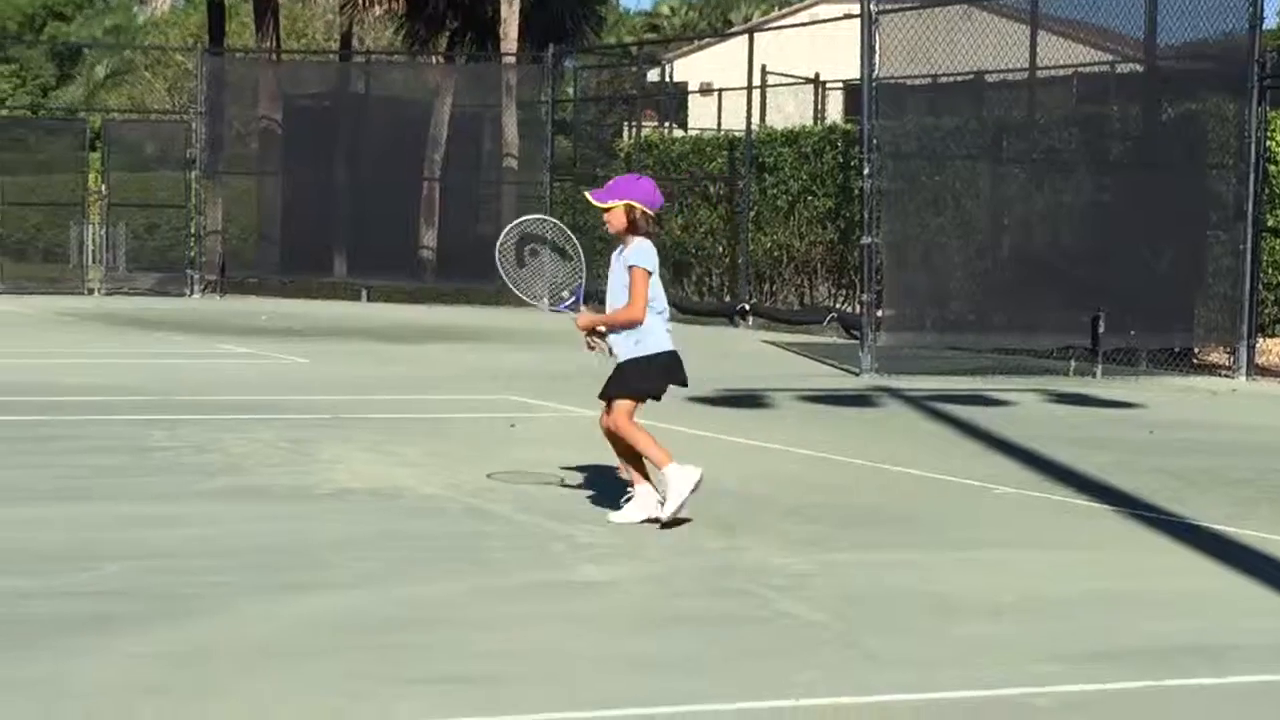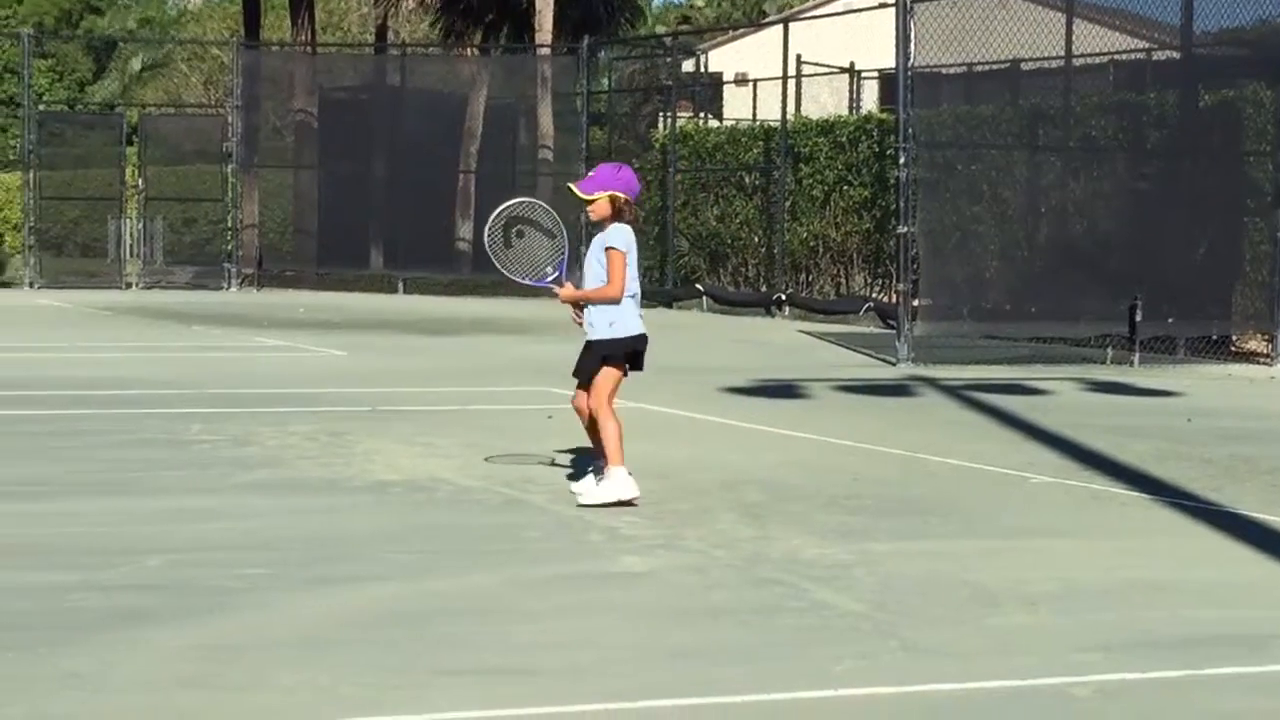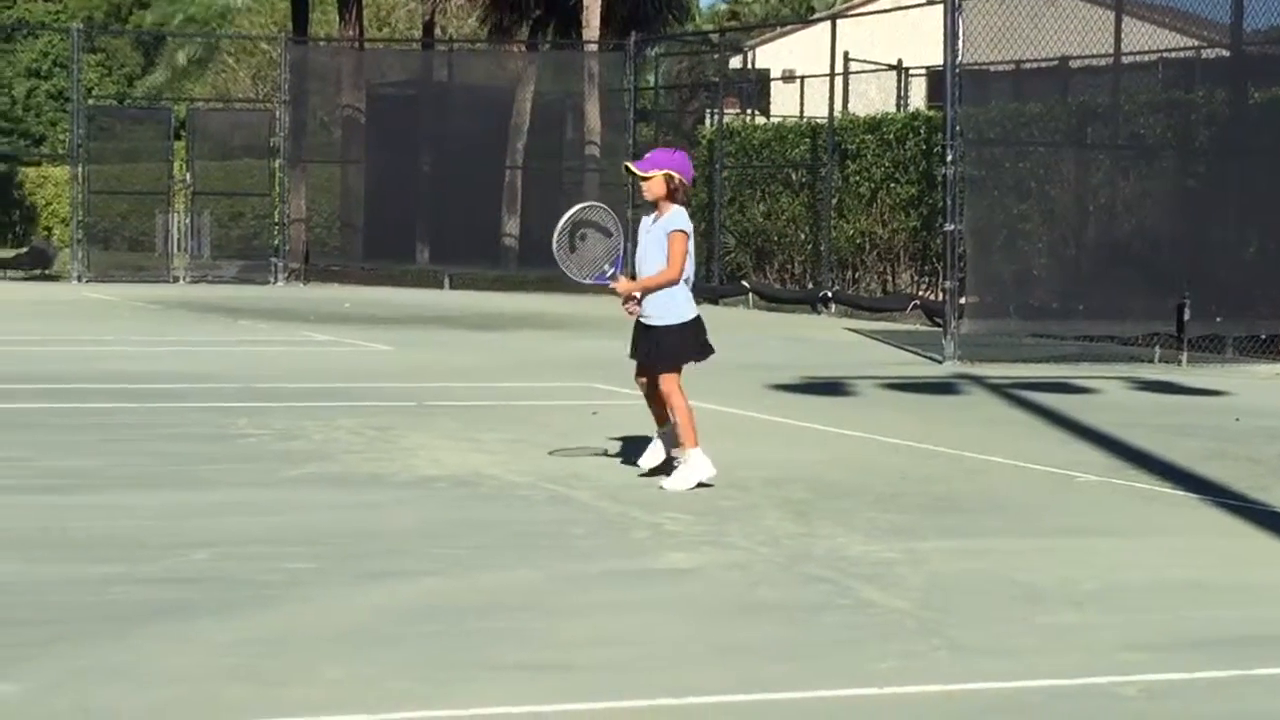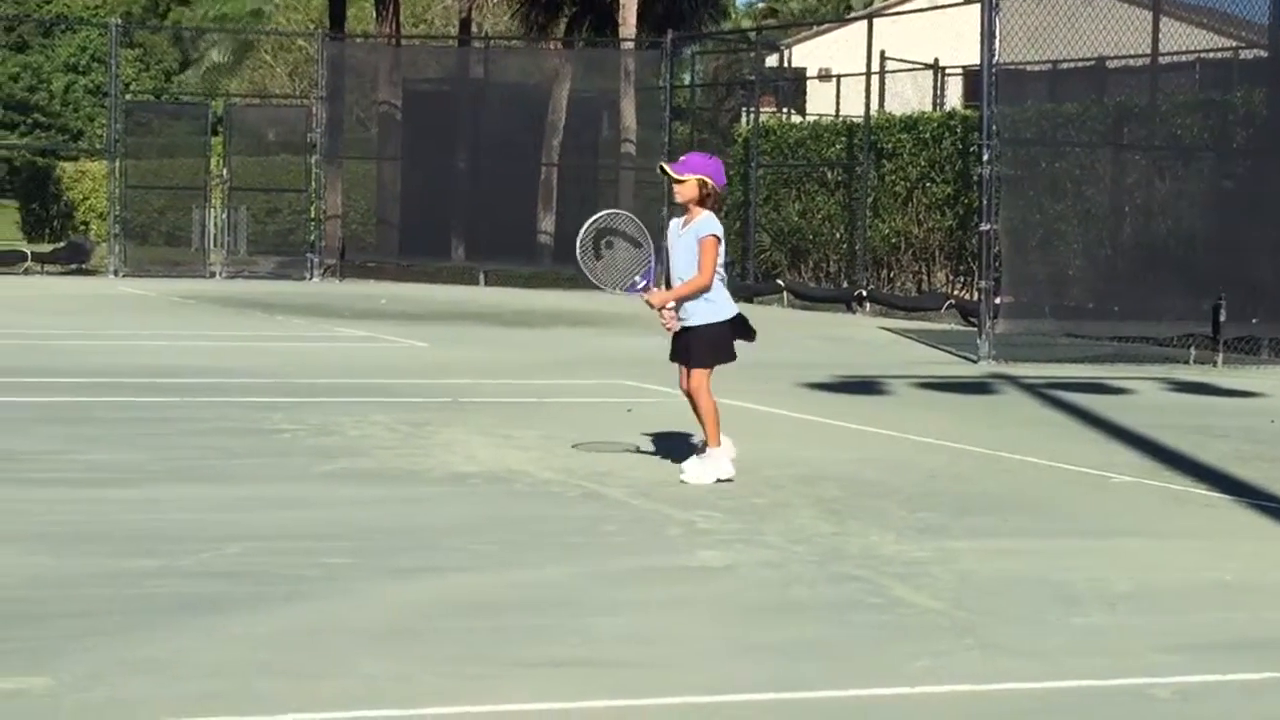
dt=0.5s
person 1, frame 1
left shoulder: (639, 254)
right shoulder: (621, 252)
left elbow: (636, 312)
left wrist: (595, 322)
right wrist: (602, 328)
left hip: (648, 352)
right hip: (633, 353)
left knee: (618, 419)
right knee: (610, 421)
left ankle: (676, 471)
right ankle: (646, 495)
person 1, frame 2
left shoulder: (617, 236)
right shoulder: (607, 236)
left elbow: (615, 291)
left wrist: (575, 295)
right wrist: (583, 304)
left hip: (619, 336)
right hip: (604, 335)
left knee: (599, 400)
right knee: (582, 400)
left ankle: (619, 479)
right ankle: (608, 470)
person 1, frame 3
left shoulder: (677, 220)
right shoulder: (648, 221)
left elbow: (673, 272)
left wrist: (633, 286)
right wrist: (632, 294)
left hip: (673, 319)
right hip: (650, 318)
left knee: (669, 387)
right knee: (645, 380)
left ankle: (695, 460)
right ankle: (665, 438)
person 1, frame 4
left shoulder: (708, 225)
right shoulder: (676, 226)
left elbow: (705, 278)
left wrist: (666, 297)
right wrist: (669, 308)
left hip: (712, 318)
right hip: (689, 319)
left knee: (698, 384)
right knee: (688, 385)
left ankle: (716, 457)
right ankle: (716, 445)
